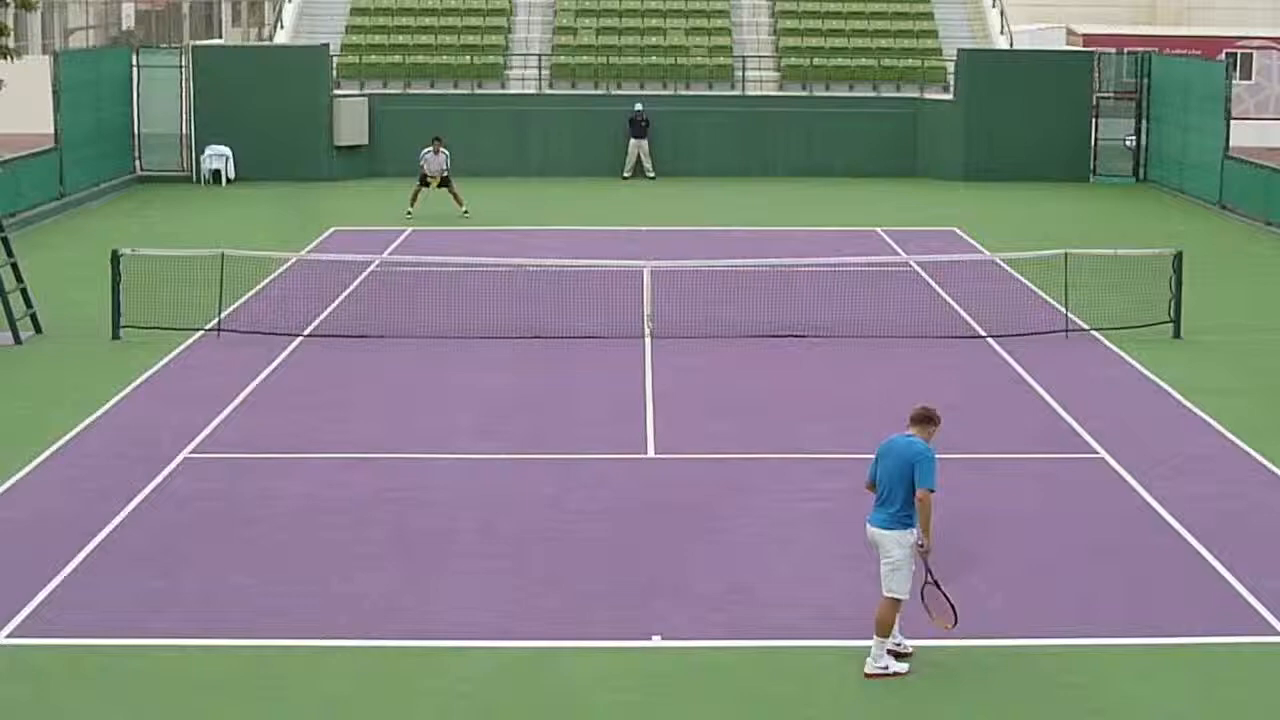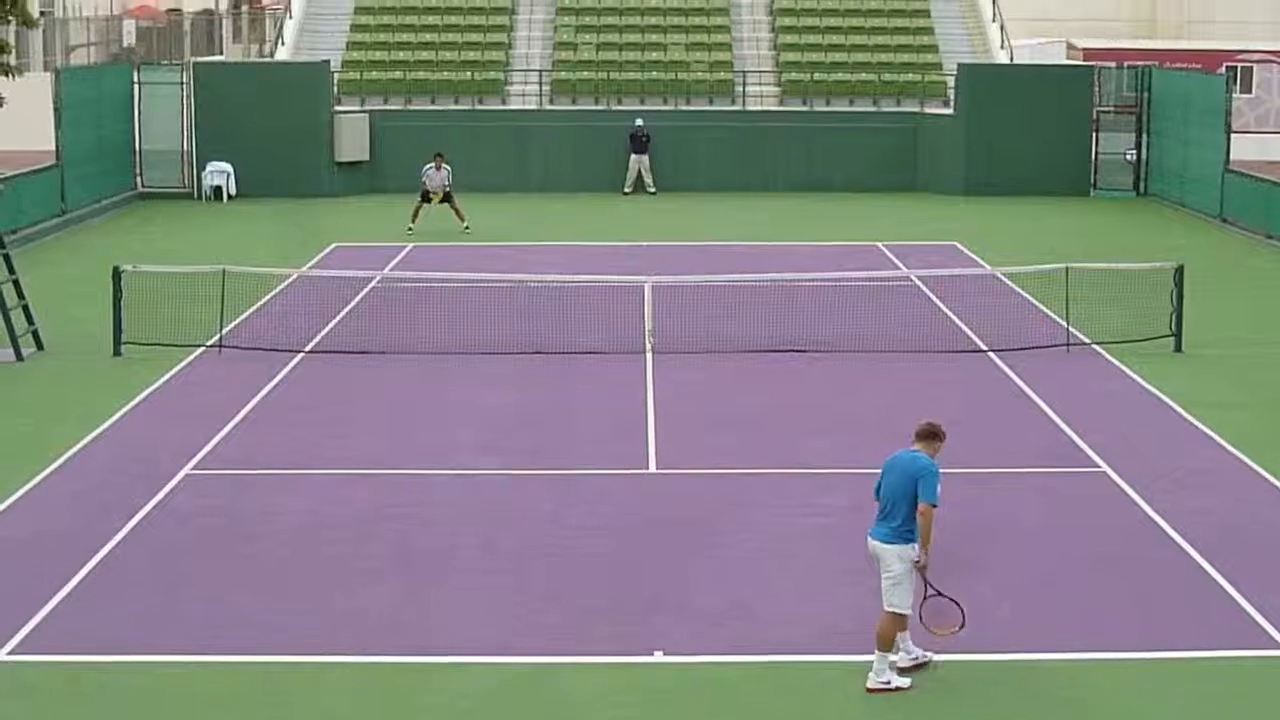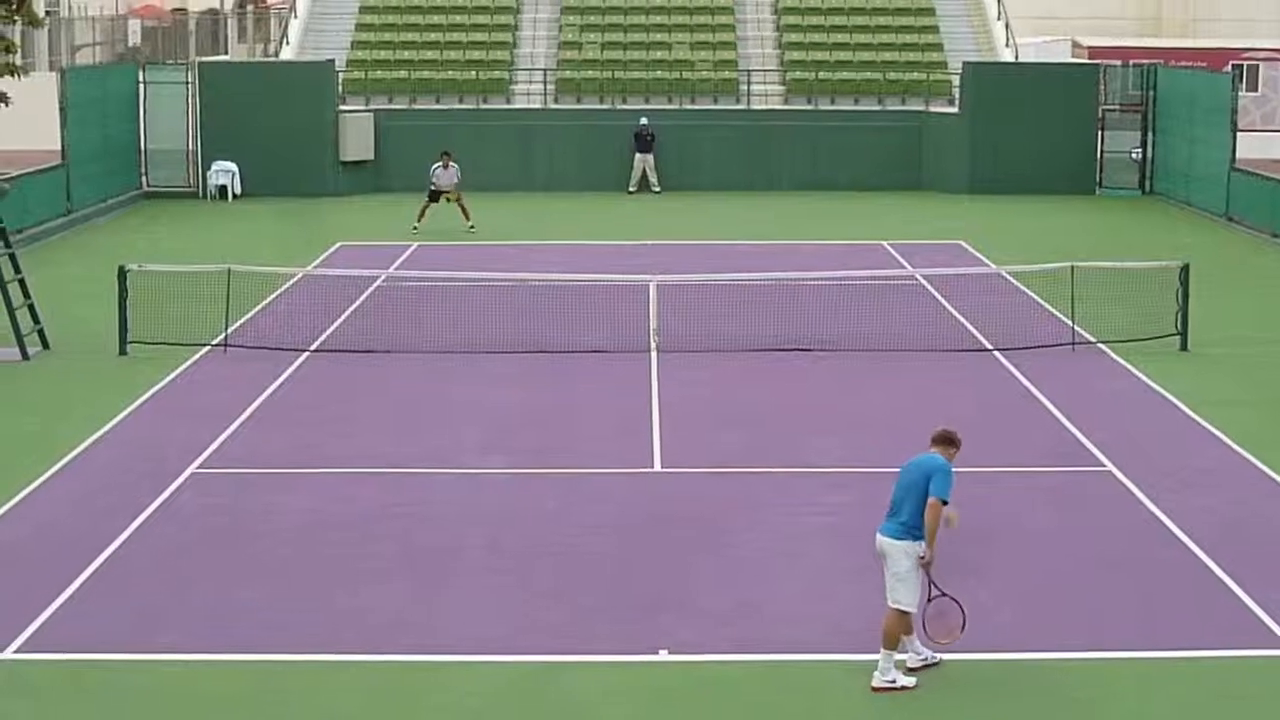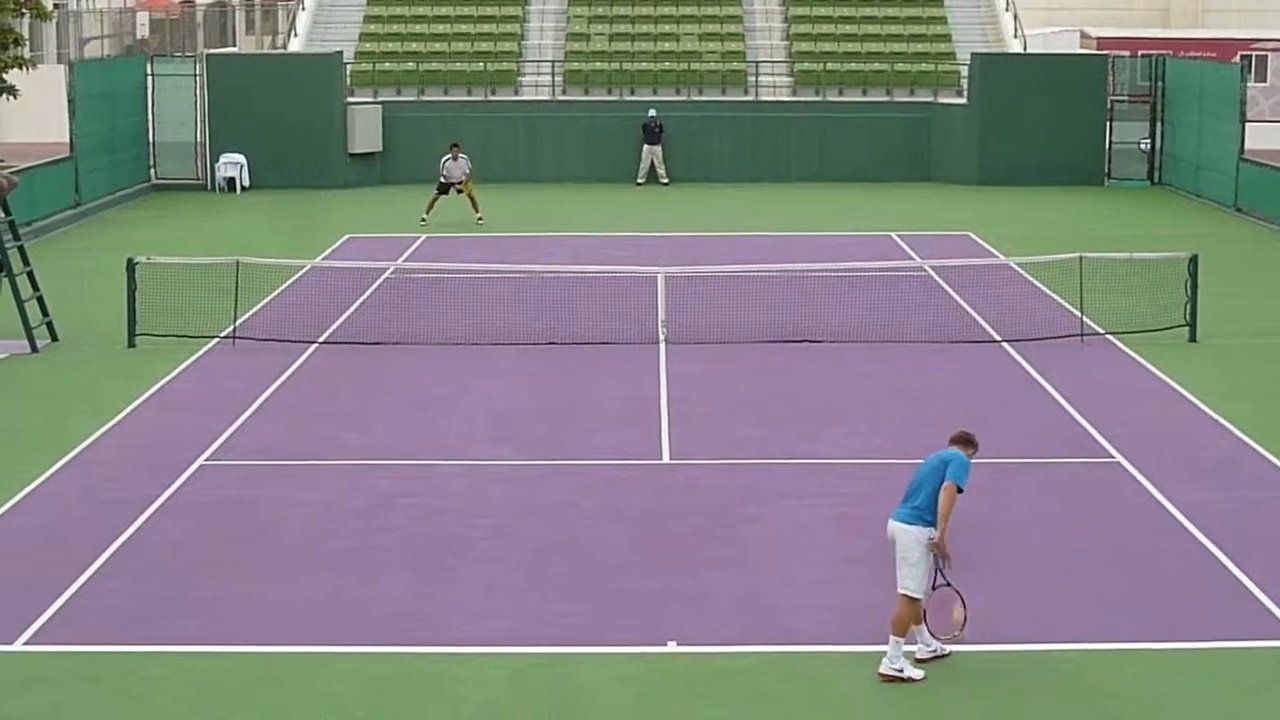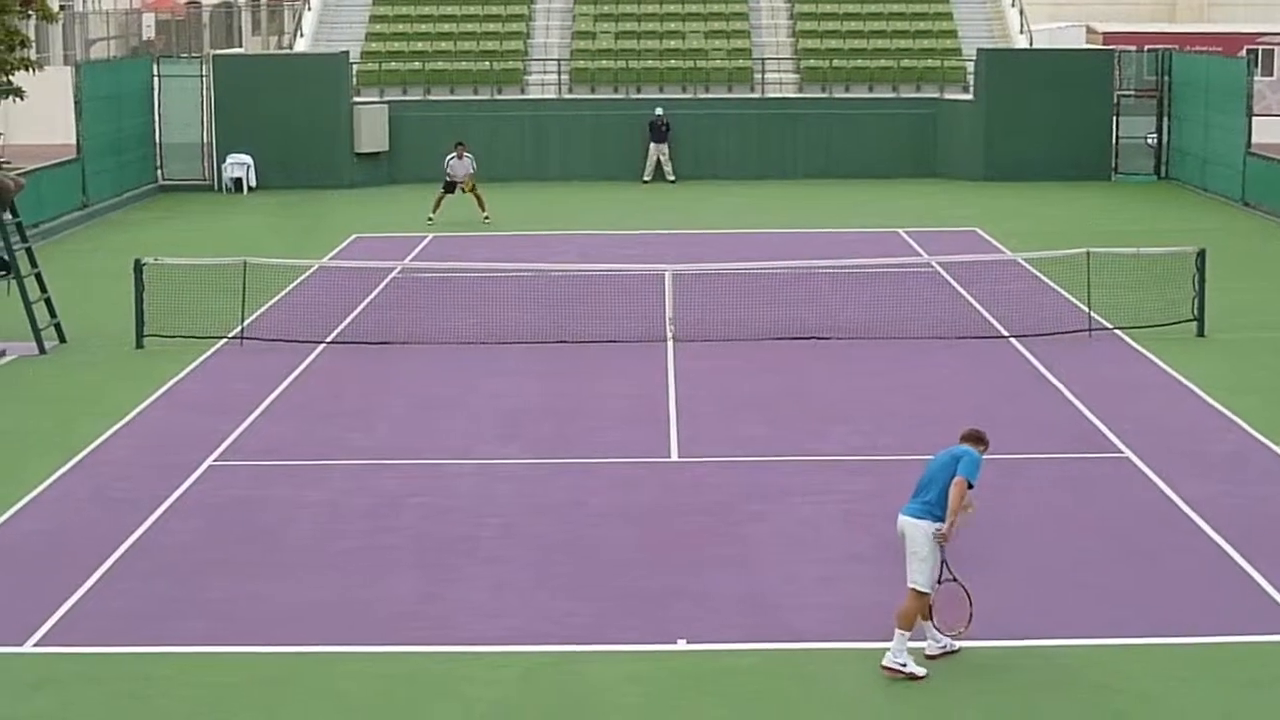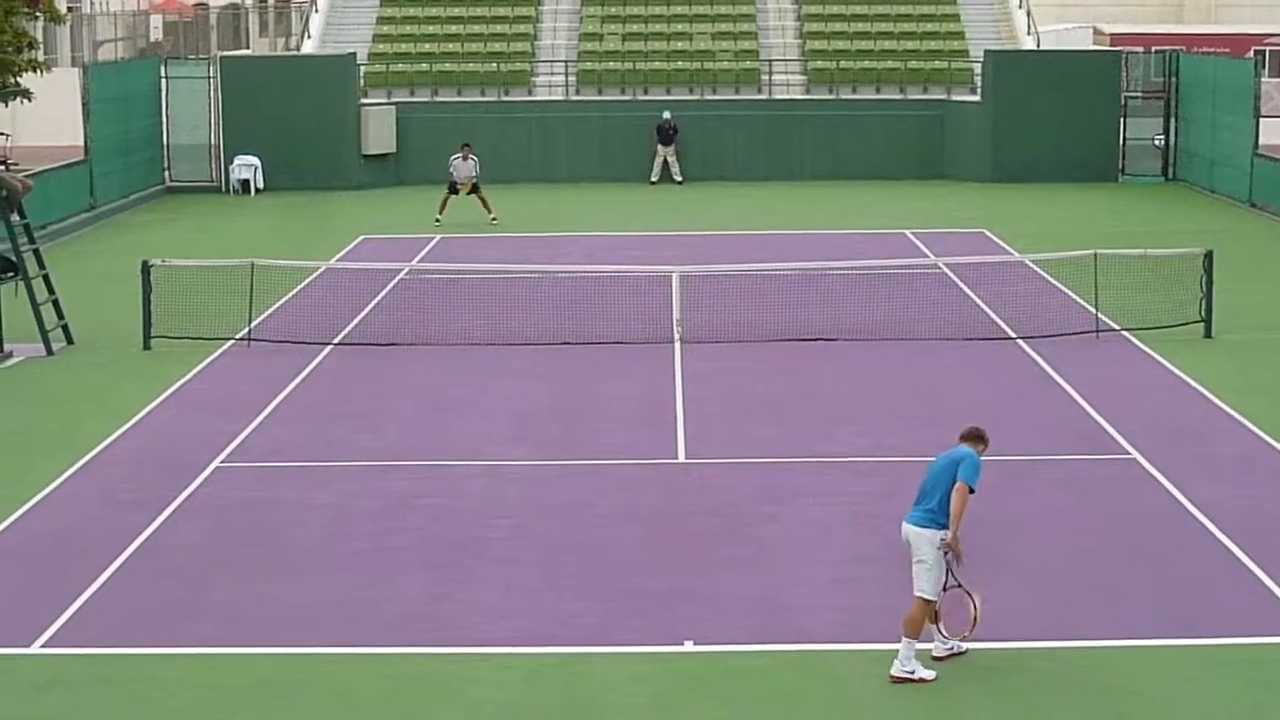
dt=0.2s
person 1, frame 1
left shoulder: (887, 444)
right shoulder: (923, 452)
left elbow: (870, 485)
right elbow: (922, 496)
right wrist: (926, 534)
left hip: (877, 523)
right hip: (896, 530)
left knee: (896, 588)
right knee: (892, 594)
left ankle: (893, 640)
right ankle: (877, 660)
person 1, frame 2
left shoulder: (893, 459)
right shoulder: (927, 467)
right elbow: (924, 510)
right wrist: (925, 550)
left hip: (879, 537)
right hip: (897, 545)
left knee: (897, 603)
right knee: (894, 609)
left ankle: (907, 654)
right ankle: (879, 675)
person 1, frame 3
left shoulder: (913, 463)
right shoulder: (941, 467)
right elbow: (932, 505)
right wrist: (928, 548)
left hip: (887, 535)
right hip: (903, 542)
left knee: (904, 601)
right knee: (899, 607)
left ankle: (916, 654)
right ankle: (884, 674)
person 1, frame 4
left shoulder: (935, 458)
right shoulder: (960, 459)
right elbow: (948, 489)
left wrist: (938, 545)
right wrist: (941, 531)
left hip: (899, 522)
right hip: (913, 529)
left knee: (915, 590)
right knee: (908, 595)
left ankle: (926, 645)
right ankle: (892, 662)
person 1, frame 5
left shoulder: (946, 454)
right shoulder: (972, 456)
right elbow: (959, 484)
left wrist: (957, 508)
right wrist: (950, 522)
left hip: (909, 517)
right hip: (923, 523)
left knee: (926, 585)
right knee: (917, 590)
left ankle: (936, 641)
right ankle: (896, 656)
person 1, frame 6
left shoulder: (945, 457)
right shoulder: (971, 458)
right elbow: (959, 491)
left wrist: (950, 538)
right wrist: (954, 532)
left hip: (914, 523)
right hip: (928, 531)
left knee: (933, 590)
right knee: (923, 597)
left ankle: (942, 644)
right ankle: (904, 664)
